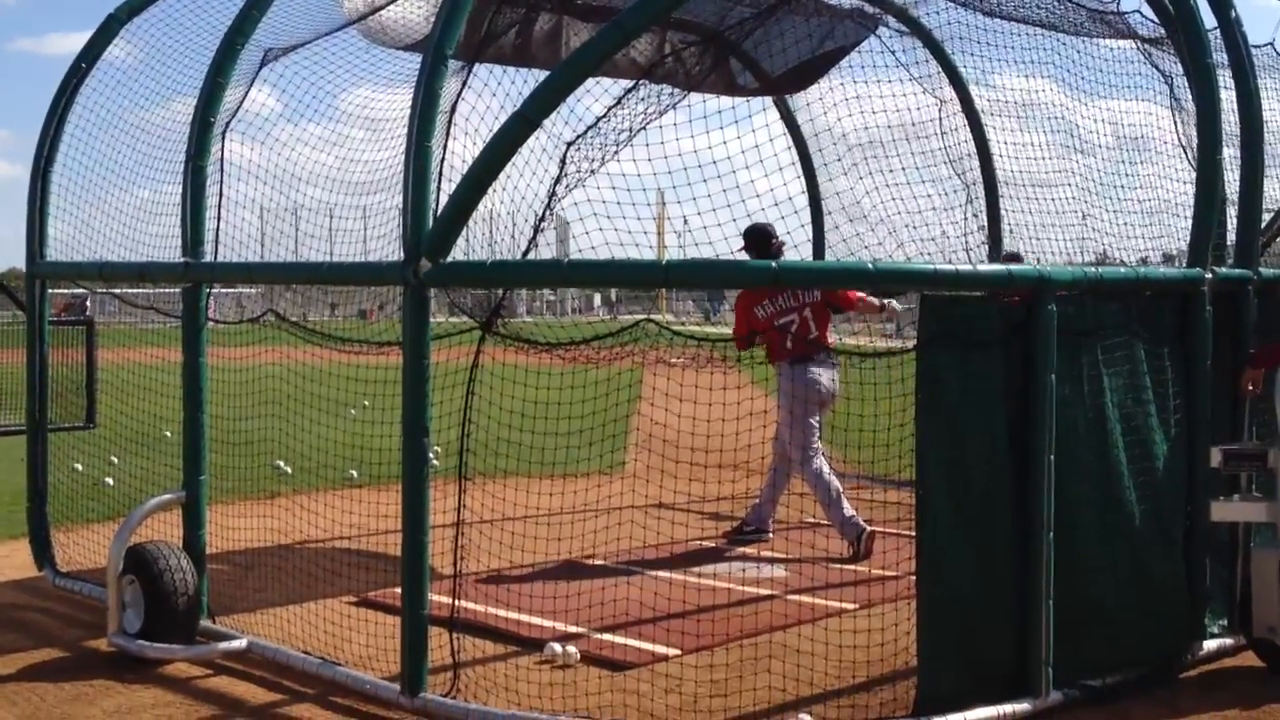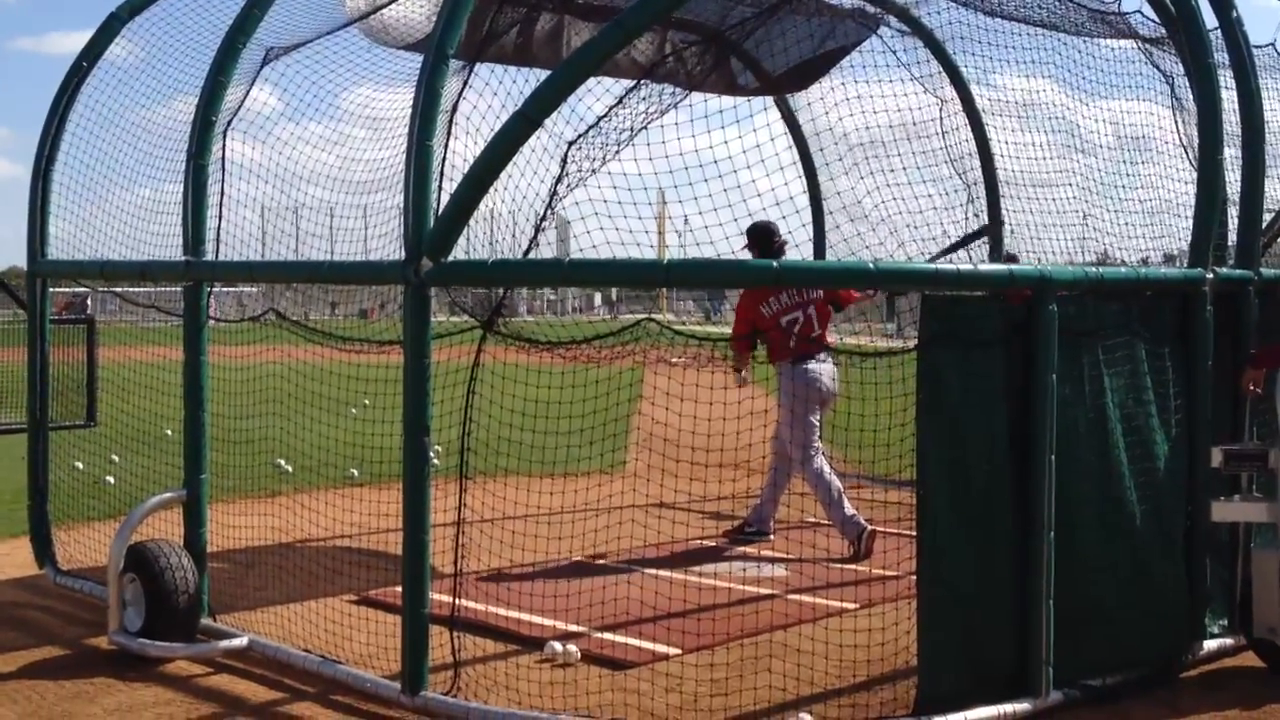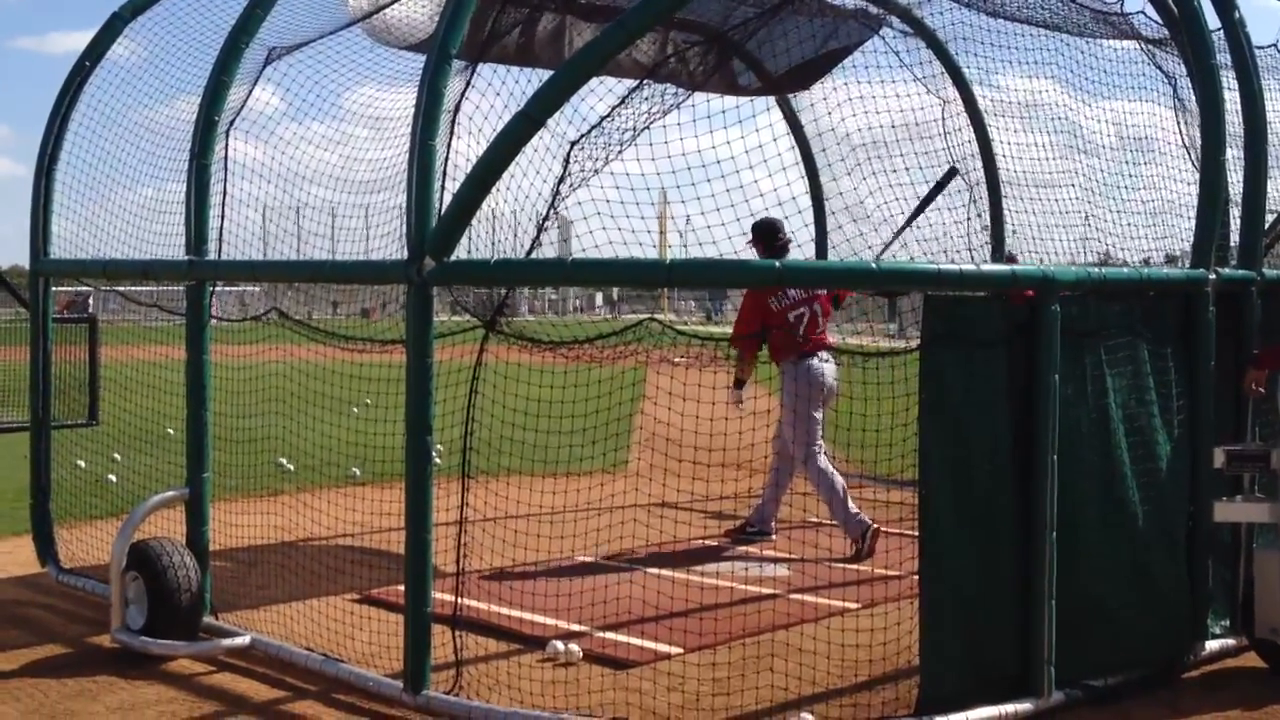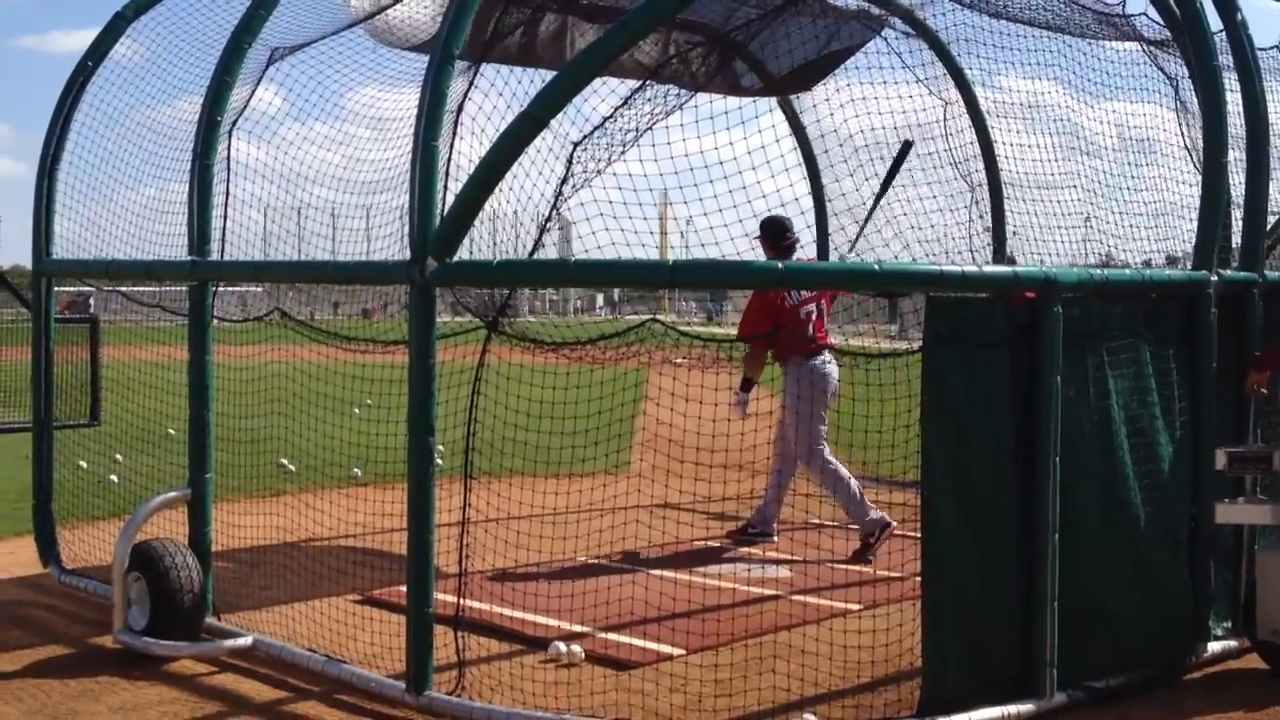
dt=0.1s
person 1, frame 1
left shoulder: (748, 299)
left elbow: (743, 344)
right elbow: (856, 302)
right wrist: (885, 306)
left hip: (796, 376)
right hip: (824, 370)
left knee: (807, 459)
right knee: (784, 451)
left ankle: (854, 530)
right ankle: (758, 522)
person 1, frame 2
left shoulder: (754, 296)
left elbow: (742, 349)
right elbow: (851, 296)
left wrist: (740, 372)
right wrist: (871, 290)
left hip: (796, 375)
right hip: (824, 367)
left knee: (807, 458)
right knee: (783, 449)
left ankle: (855, 529)
right ankle: (760, 522)
person 1, frame 3
left shoulder: (759, 293)
left elbow: (747, 350)
right elbow: (842, 295)
left wrist: (738, 385)
left hip: (798, 373)
right hip: (824, 366)
left knee: (809, 456)
right knee: (784, 449)
left ankle: (858, 527)
right ankle: (762, 522)
person 1, frame 4
left shoulder: (768, 291)
left elbow: (758, 349)
right elbow: (831, 292)
left wrist: (745, 389)
left hip: (804, 372)
right hip: (819, 365)
left knee: (814, 456)
right knee: (785, 449)
left ankle: (873, 523)
right ankle: (763, 523)
